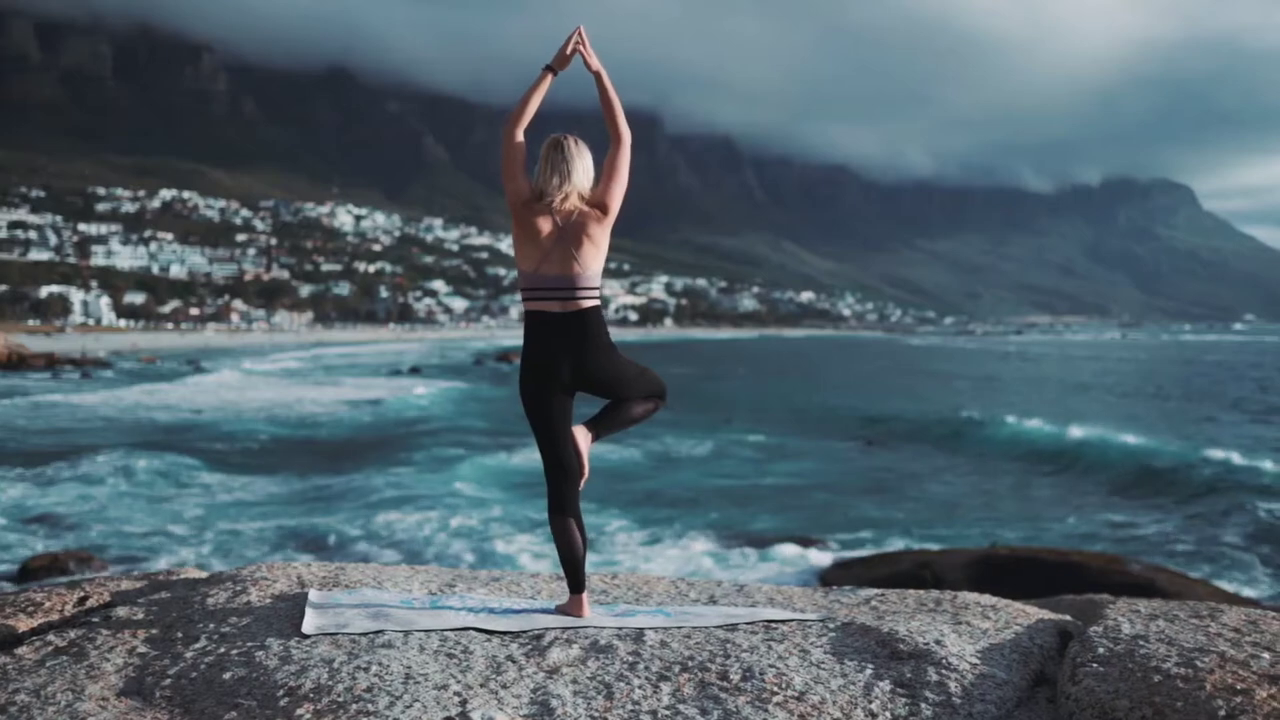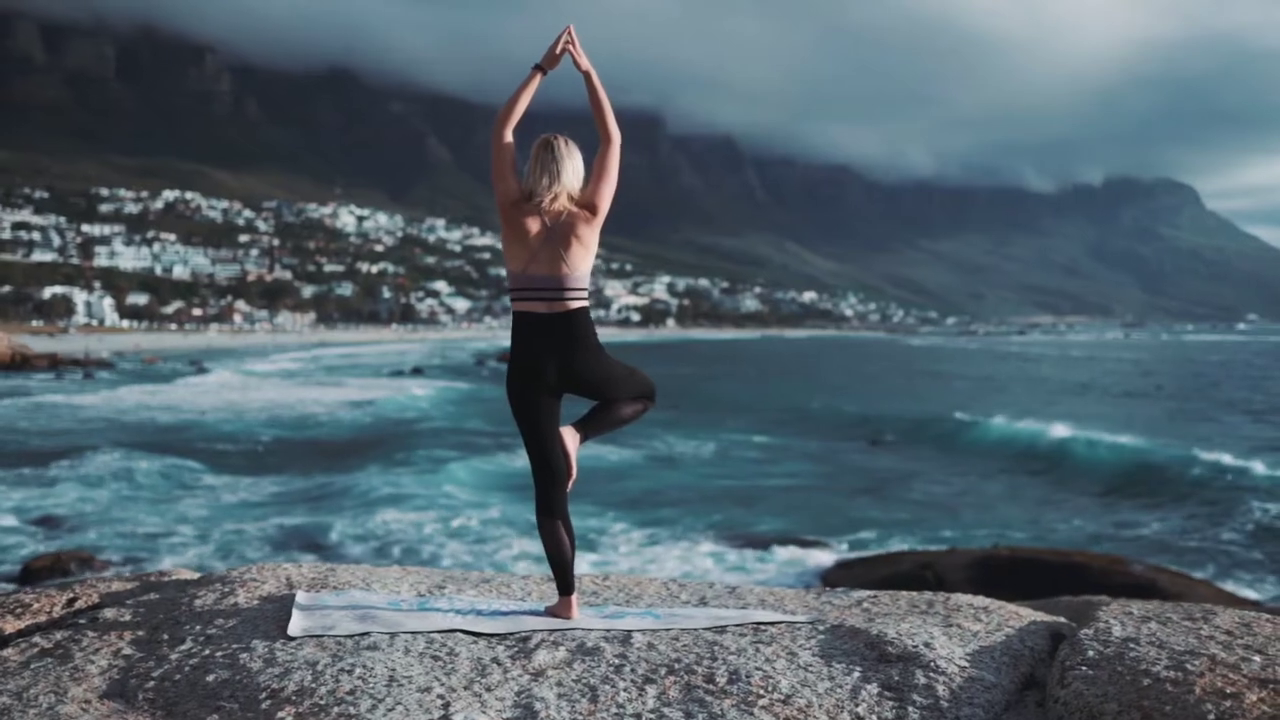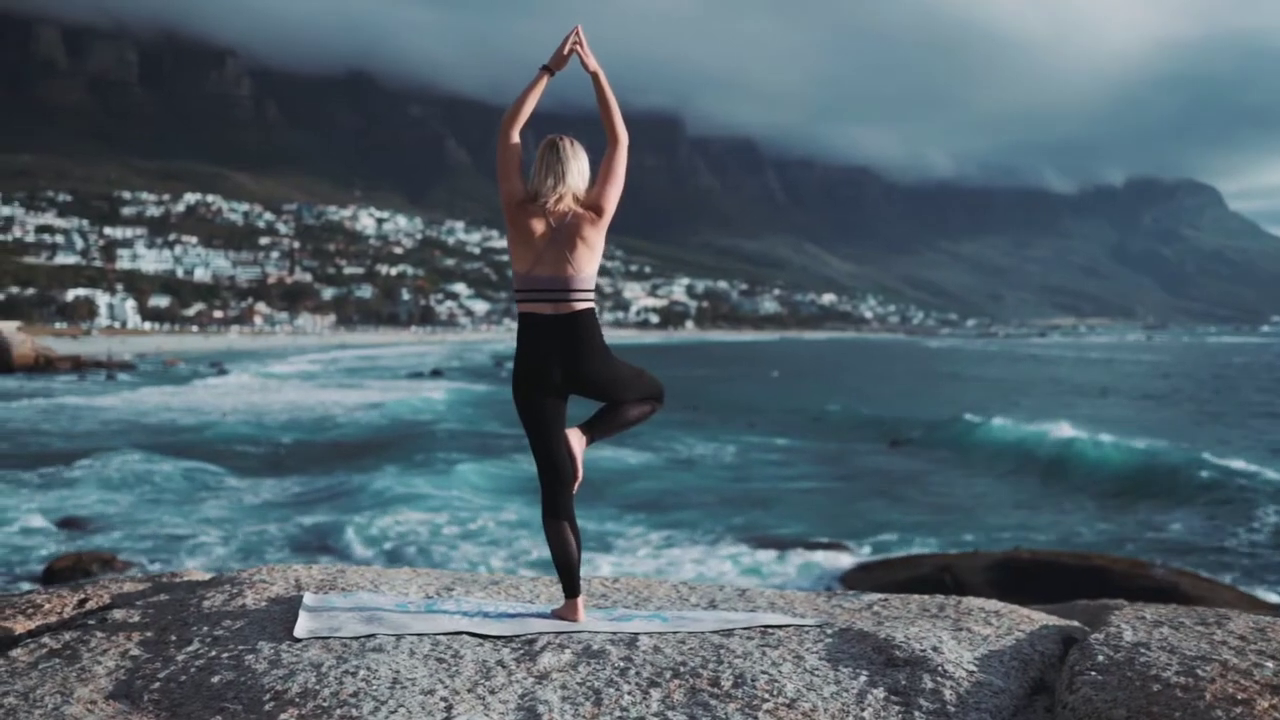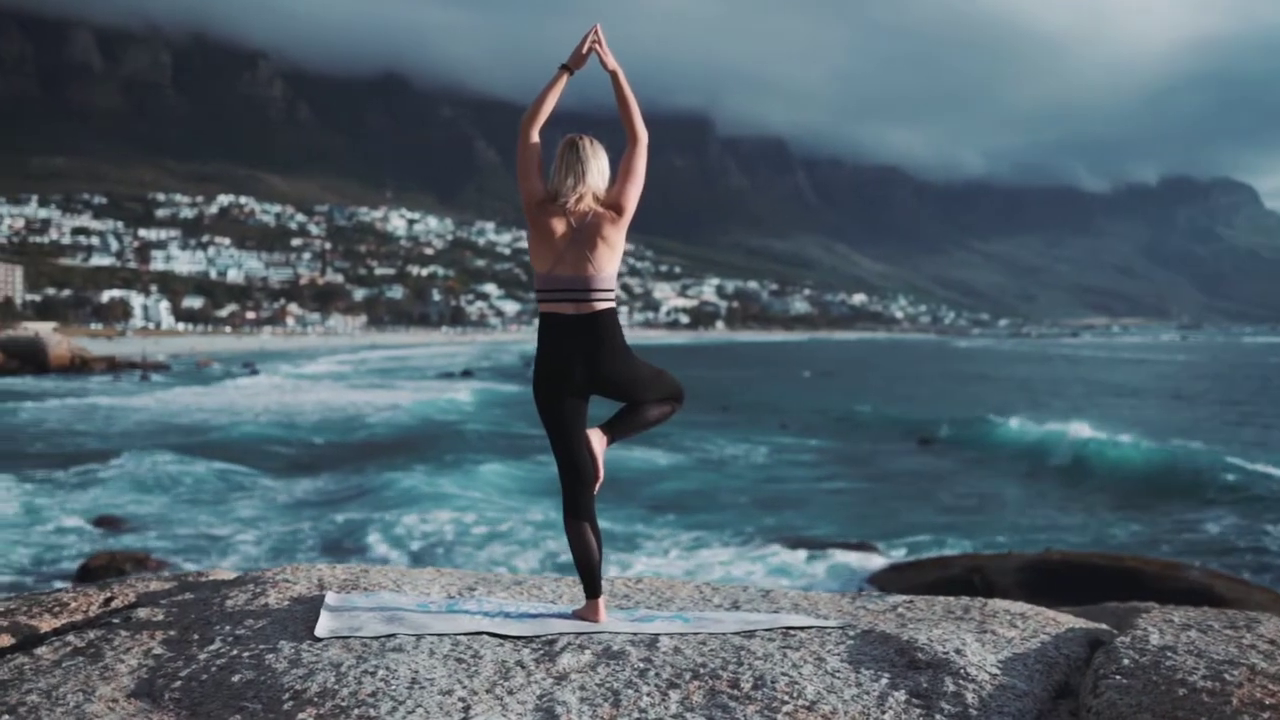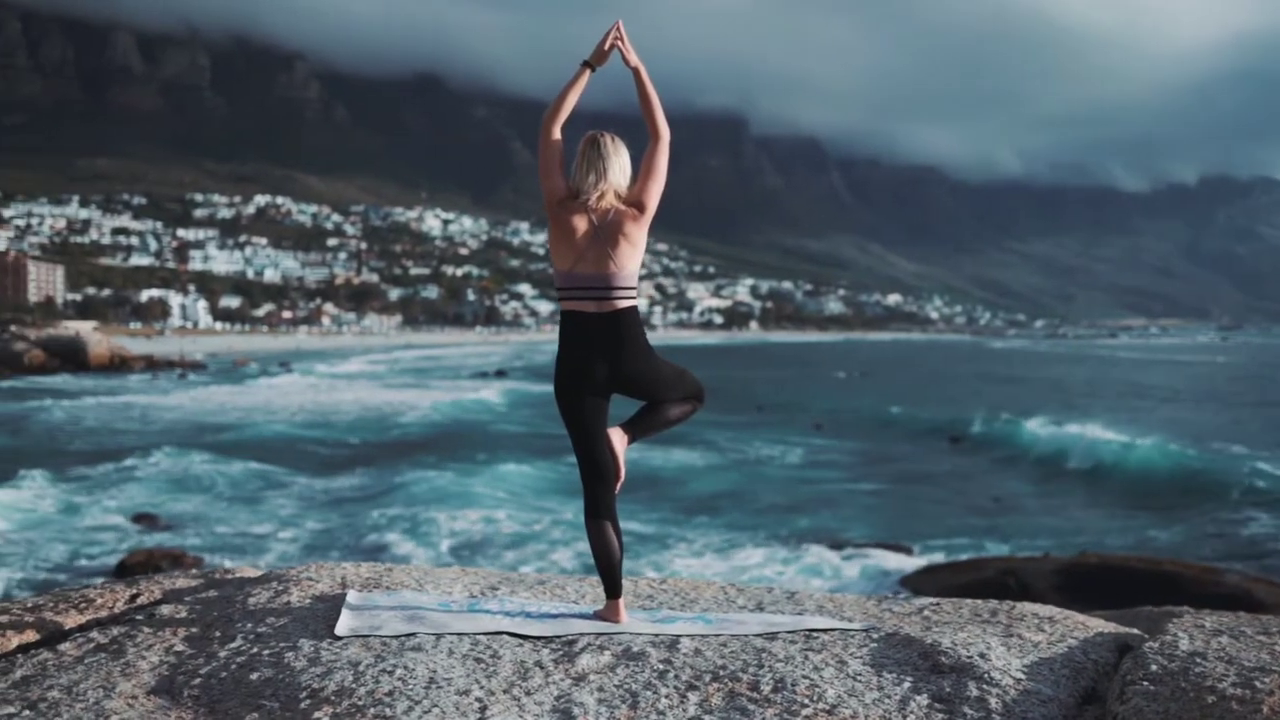
dt=0.4s
person 1, frame 1
left shoulder: (525, 215)
right shoulder: (599, 216)
left elbow: (513, 132)
right elbow: (623, 137)
left wrist: (553, 68)
right wrist: (596, 69)
left hip: (541, 357)
right hip: (591, 352)
left knee: (561, 483)
right knee: (654, 391)
left ankle: (577, 598)
right ankle: (588, 432)
person 1, frame 2
left shoulder: (513, 215)
right shoulder: (589, 217)
left elbow: (502, 132)
right elbow: (612, 138)
left wrist: (542, 68)
right wrist: (586, 68)
left hip: (528, 359)
right hip: (578, 353)
left knee: (548, 485)
right knee: (643, 391)
left ankle: (566, 600)
right ankle: (577, 434)
person 1, frame 3
left shoulder: (519, 216)
right shoulder: (594, 218)
left elbow: (508, 133)
right elbow: (620, 140)
left wrist: (550, 69)
right wrist: (594, 69)
left hip: (534, 359)
right hip: (584, 354)
left knee: (555, 487)
right knee: (651, 393)
left ankle: (572, 602)
right ankle: (583, 436)
person 1, frame 4
left shoulder: (539, 216)
right shoulder: (614, 218)
left elbow: (528, 132)
right elbow: (640, 139)
left wrist: (569, 67)
right wrist: (612, 68)
left hip: (555, 360)
right hip: (605, 355)
left knee: (575, 487)
right knee: (671, 393)
left ankle: (594, 603)
right ankle: (604, 436)
person 1, frame 5
left shoulder: (561, 214)
right shoulder: (636, 216)
left elbow: (550, 130)
right elbow: (662, 137)
left wrist: (591, 64)
right wrist: (635, 65)
left hip: (576, 358)
right hip: (627, 353)
left knee: (597, 487)
right knee: (691, 392)
left ankle: (614, 604)
right ankle: (625, 435)
